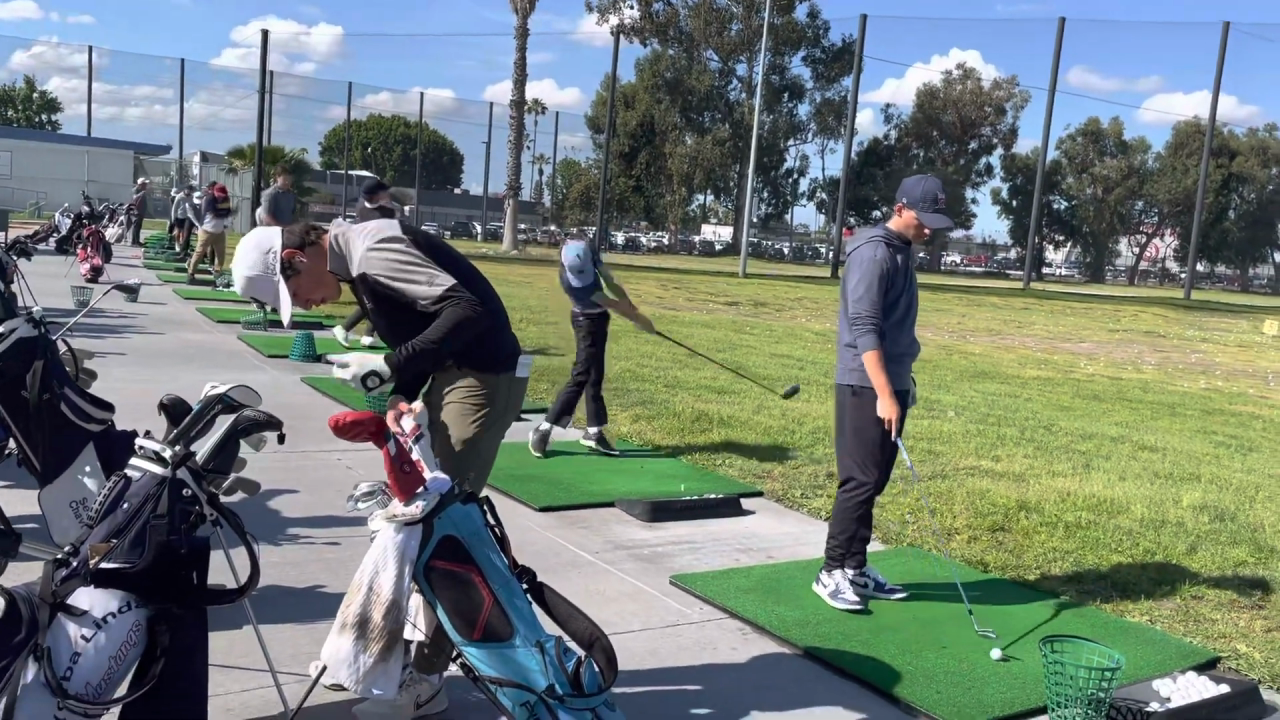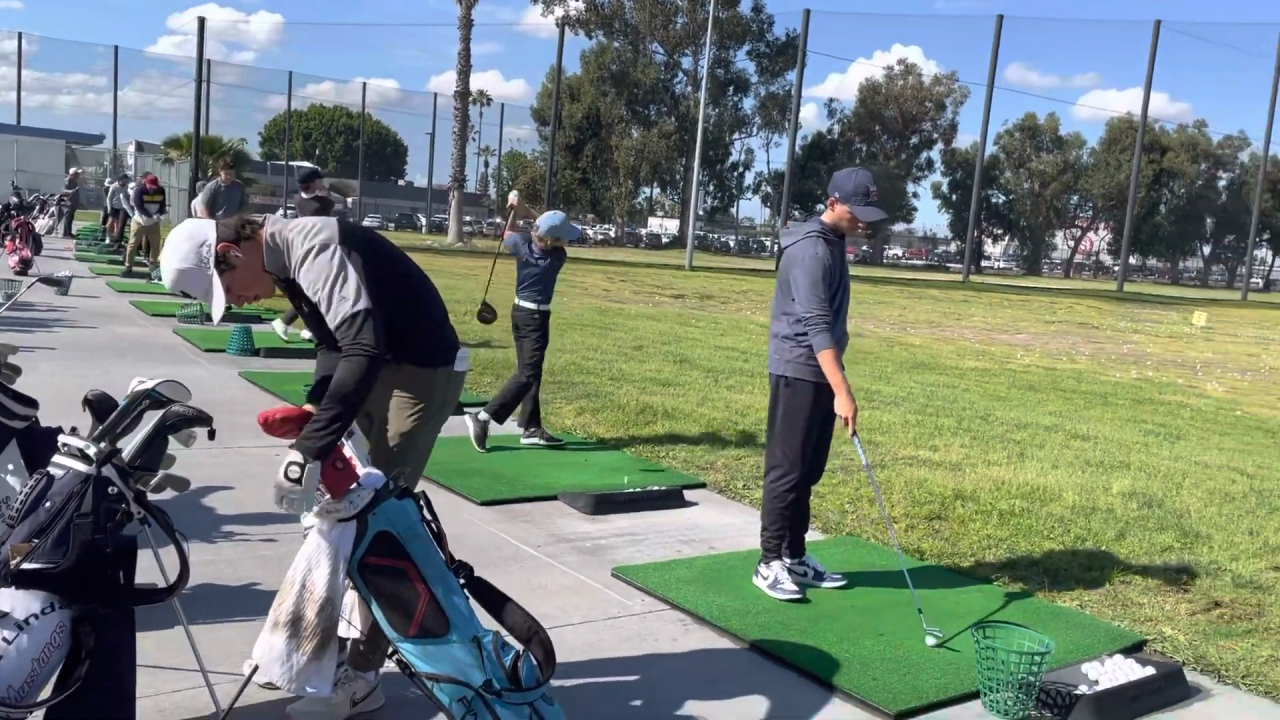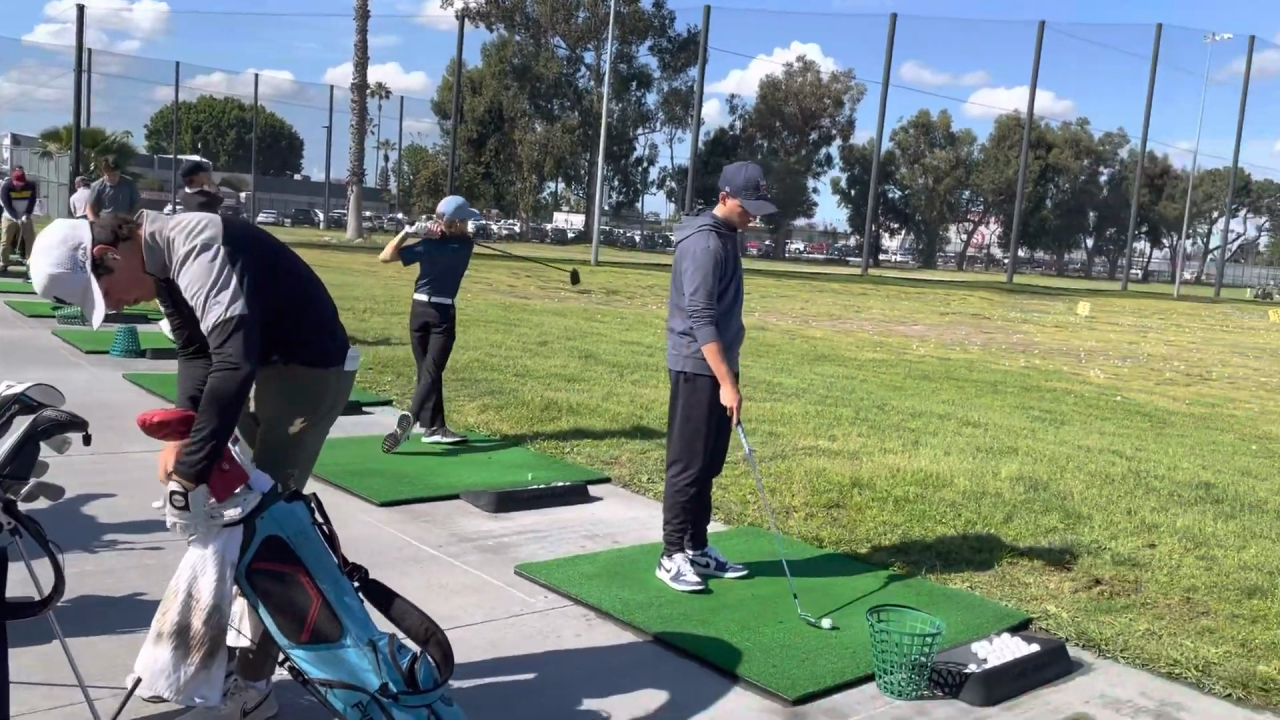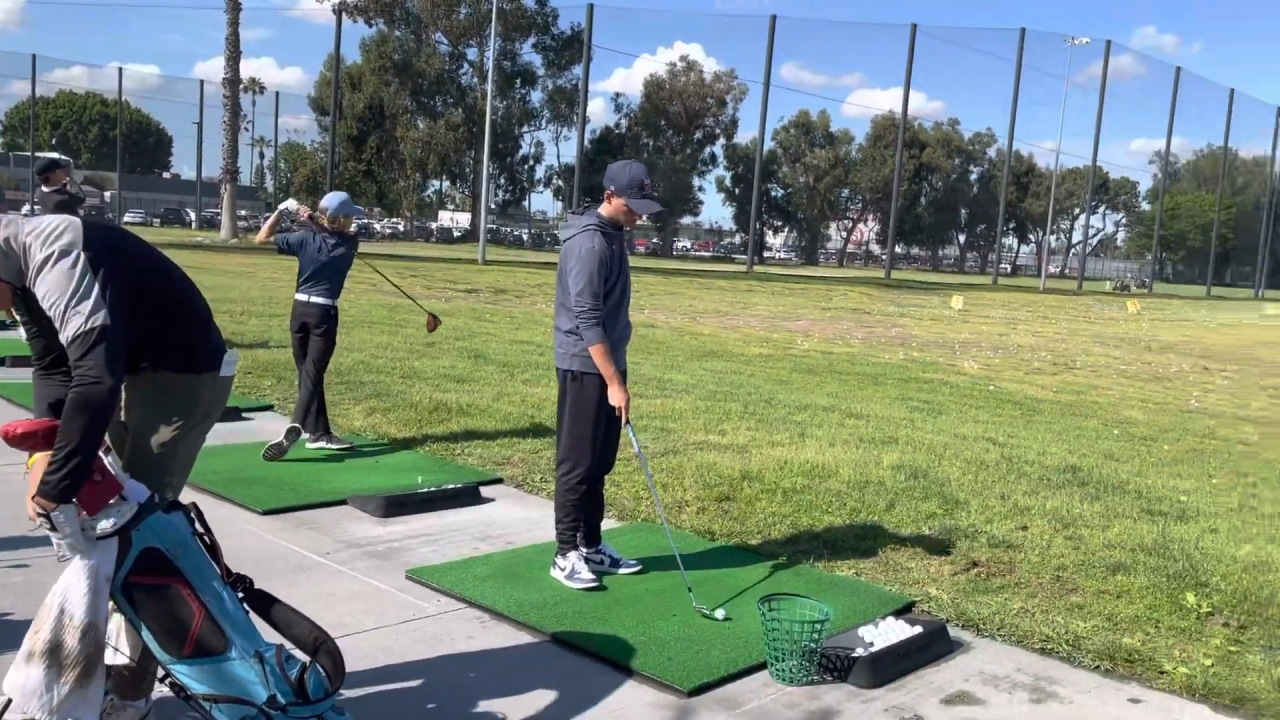
dt=0.3s
person 1, frame 1
left shoulder: (372, 248)
right shoulder: (357, 260)
left elbow: (465, 310)
left wrist: (390, 367)
right wrist: (402, 397)
left hip: (482, 376)
right hip: (450, 373)
left ankle: (424, 679)
person 1, frame 2
left shoulder: (314, 248)
right shoulder: (288, 259)
left elbow: (363, 352)
left wrist: (309, 449)
right wrist: (310, 420)
left hip: (420, 370)
right hip: (384, 369)
left ankle: (360, 677)
right ankle: (347, 634)
person 1, frame 3
left shoulder: (197, 247)
right shoulder: (164, 259)
left elbow: (232, 365)
right elbow: (196, 350)
left wrist: (189, 473)
right wrist: (182, 434)
left hip: (309, 367)
right hip: (268, 363)
right ankle: (239, 644)
person 1, frame 4
left shoulder: (56, 251)
left elbow: (95, 379)
right elbow: (54, 363)
left wrist: (55, 493)
right wrist: (50, 450)
left hip: (181, 372)
right hip: (136, 368)
person 2, frame 1
left shoulder: (902, 251)
right shoulder: (873, 254)
right elbow: (865, 328)
left wrist: (901, 385)
right wrist: (883, 394)
left hip: (891, 380)
right hip: (865, 384)
left knee: (874, 480)
right knee: (860, 478)
left ankle: (855, 568)
right ankle: (831, 572)
person 2, frame 2
left shoulder: (834, 242)
right shoulder: (811, 250)
right elbow: (816, 326)
left wrist: (837, 384)
right wrist: (843, 392)
left hip: (820, 373)
right hip: (798, 372)
left knee: (808, 472)
right knee: (787, 470)
left ankle: (795, 557)
right ankle: (769, 563)
person 2, frame 3
left shoulder: (725, 236)
right shoulder: (703, 243)
right elbow: (701, 320)
right wrist: (727, 382)
left hip: (717, 365)
right hip: (698, 368)
left knee: (709, 465)
right knee: (688, 464)
left ankle: (697, 549)
right ankle: (672, 556)
person 2, frame 4
left shoulder: (612, 234)
right shoulder: (589, 243)
right elbow: (587, 320)
right wrist: (613, 382)
left hip: (606, 362)
right hip: (585, 367)
left knee: (600, 463)
right knee: (578, 463)
left ankle: (591, 546)
right ankle: (566, 555)
person 3, frame 1
left shoulder: (586, 259)
right shoulder: (569, 279)
left elbow: (611, 283)
right elbow: (606, 301)
left wrist: (634, 312)
right wrist: (637, 318)
left hip: (596, 319)
right hip: (587, 321)
left knee: (594, 376)
right knee: (581, 375)
left ankle: (593, 430)
right ankle: (544, 428)
person 3, frame 2
left shoulder: (522, 244)
right shoulder: (556, 259)
left elbow: (508, 233)
right elbow: (558, 238)
left wrist: (515, 211)
right wrist: (525, 210)
left hip: (521, 310)
right hip: (536, 316)
left knee: (530, 371)
right knee: (528, 374)
left ankle: (531, 428)
right ankle: (483, 417)
person 3, frame 3
left shoulder: (428, 246)
right shoulder: (466, 245)
left elbow: (385, 257)
right elbow: (460, 235)
left wrist: (407, 231)
right wrist: (436, 231)
left hip: (420, 308)
right hip: (444, 312)
left knee: (426, 369)
right knee: (432, 370)
left ankle: (434, 426)
right ankle: (410, 417)
person 3, frame 4
left shoulder: (305, 238)
right shoulder: (350, 244)
left elbow: (261, 239)
left wrist: (282, 210)
right wrist: (311, 216)
left hip: (300, 309)
right hip: (325, 313)
left knee: (308, 373)
right knee: (312, 374)
left ankle: (318, 431)
right ankle: (296, 427)
